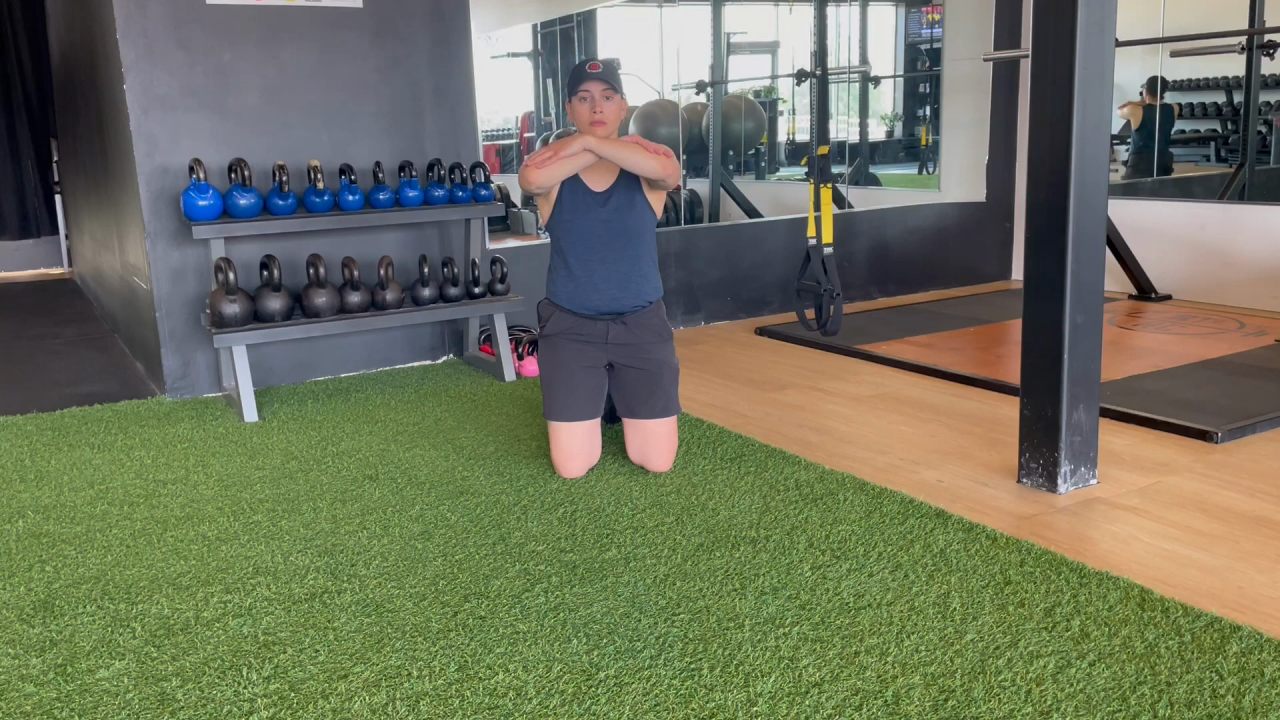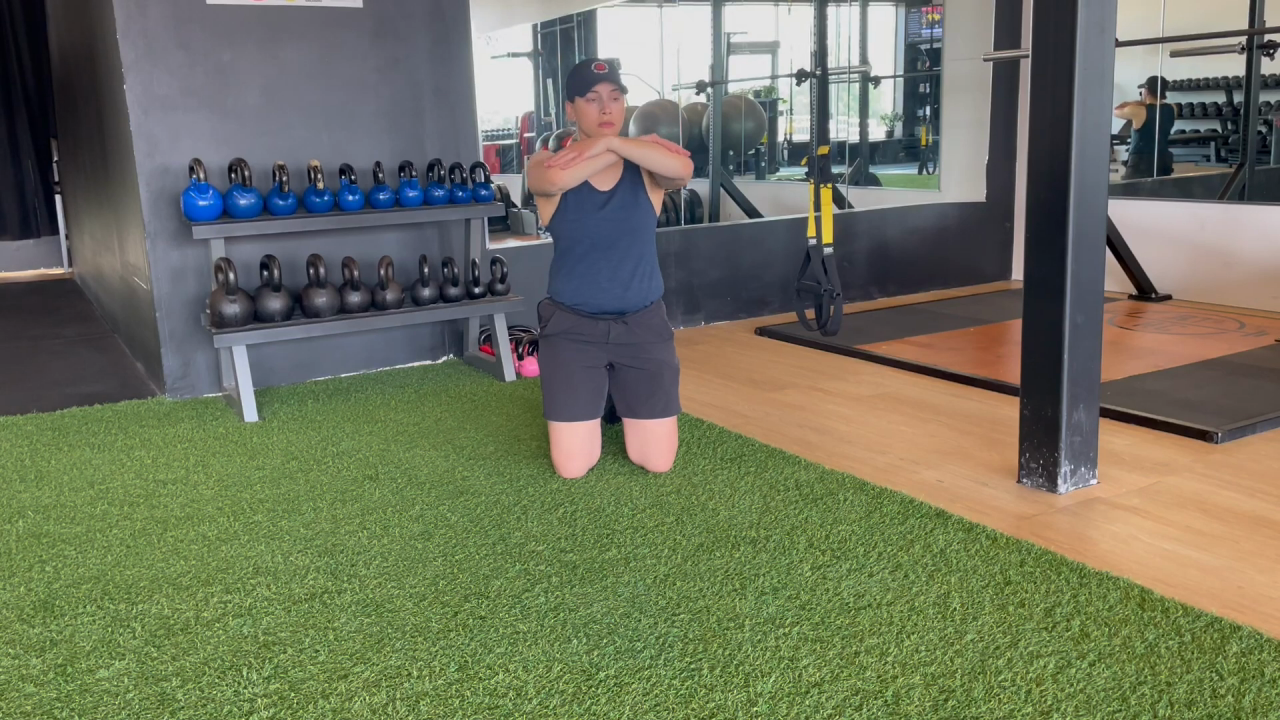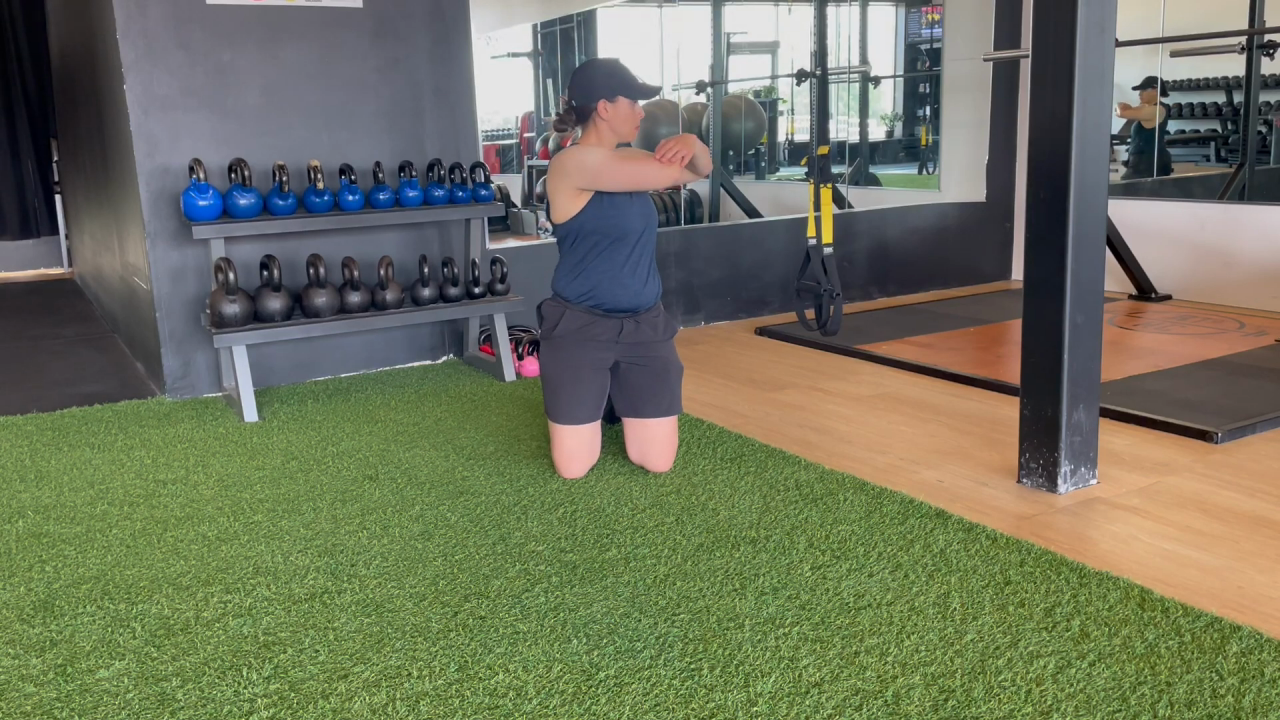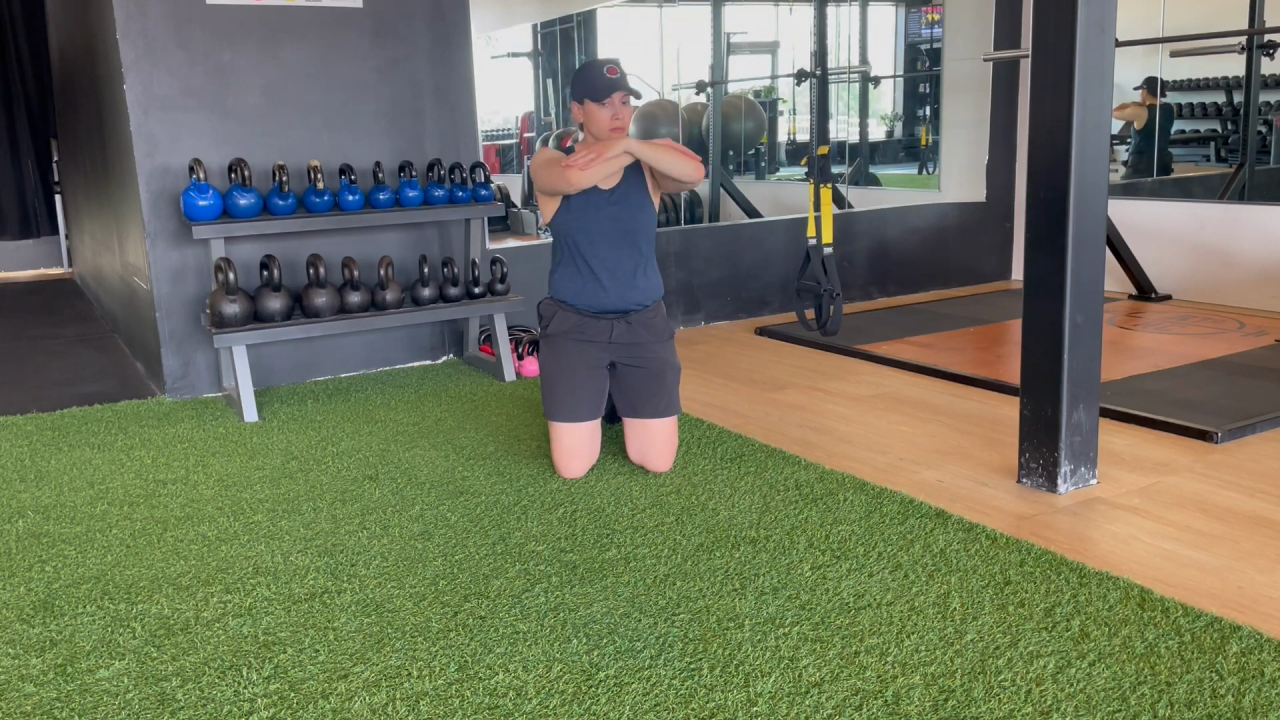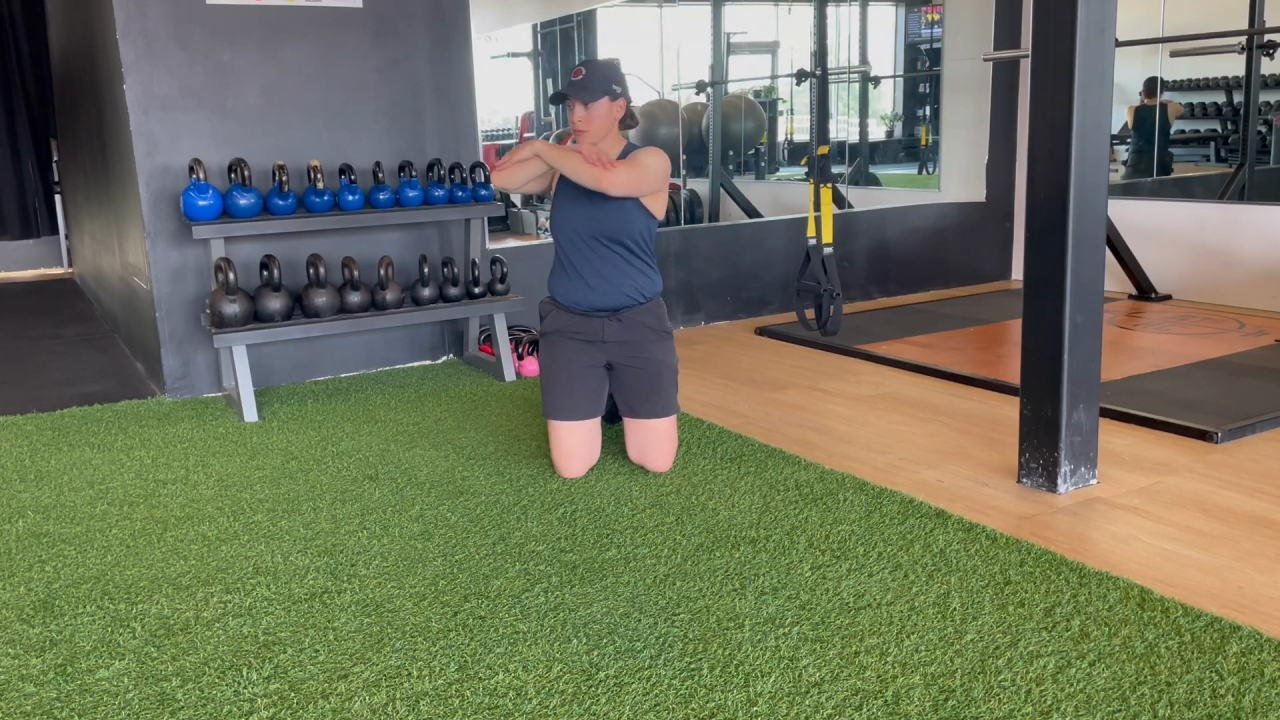
dt=1s
person 1, frame 1
left shoulder: (648, 166)
right shoulder: (552, 168)
left elbow: (666, 170)
right elbow: (532, 177)
left wrist: (591, 143)
right wrist: (615, 147)
left hip: (642, 326)
right hip: (571, 328)
left knee: (657, 463)
right knee: (572, 468)
left ankle: (618, 397)
right ankle: (597, 401)
person 1, frame 2
left shoulder: (645, 167)
right shoulder: (549, 163)
left elbow: (683, 168)
right elbow: (560, 178)
left wrist: (611, 143)
right wrist: (631, 147)
left hip: (643, 326)
right hip: (572, 328)
left knee: (657, 463)
right knee: (572, 468)
left ankle: (619, 397)
right ankle: (595, 401)
person 1, frame 3
left shoulder: (629, 162)
right shoulder: (572, 163)
left elbow: (700, 170)
right elbow: (664, 173)
left wrist: (691, 142)
right wrist: (678, 149)
left hip: (646, 326)
right hip: (579, 328)
left knee: (658, 463)
right knee: (573, 468)
left ankle: (618, 398)
right ankle: (599, 401)
person 1, frame 4
left shoulder: (649, 168)
right shoulder: (551, 163)
left elbow: (694, 171)
right elbow: (574, 178)
left wrist: (629, 146)
right wrist: (639, 150)
left hip: (644, 326)
right hip: (574, 327)
left knee: (657, 463)
right knee: (572, 468)
left ankle: (619, 397)
right ankle: (598, 398)
person 1, frame 5
left shoulder: (651, 162)
right shoulder: (563, 165)
left elbow: (607, 179)
right elbow: (502, 178)
left wrist: (543, 148)
right wrist: (554, 155)
left hip: (638, 326)
right hip: (570, 327)
left knee: (656, 463)
right knee: (571, 468)
left ankle: (619, 397)
right ankle: (599, 397)
